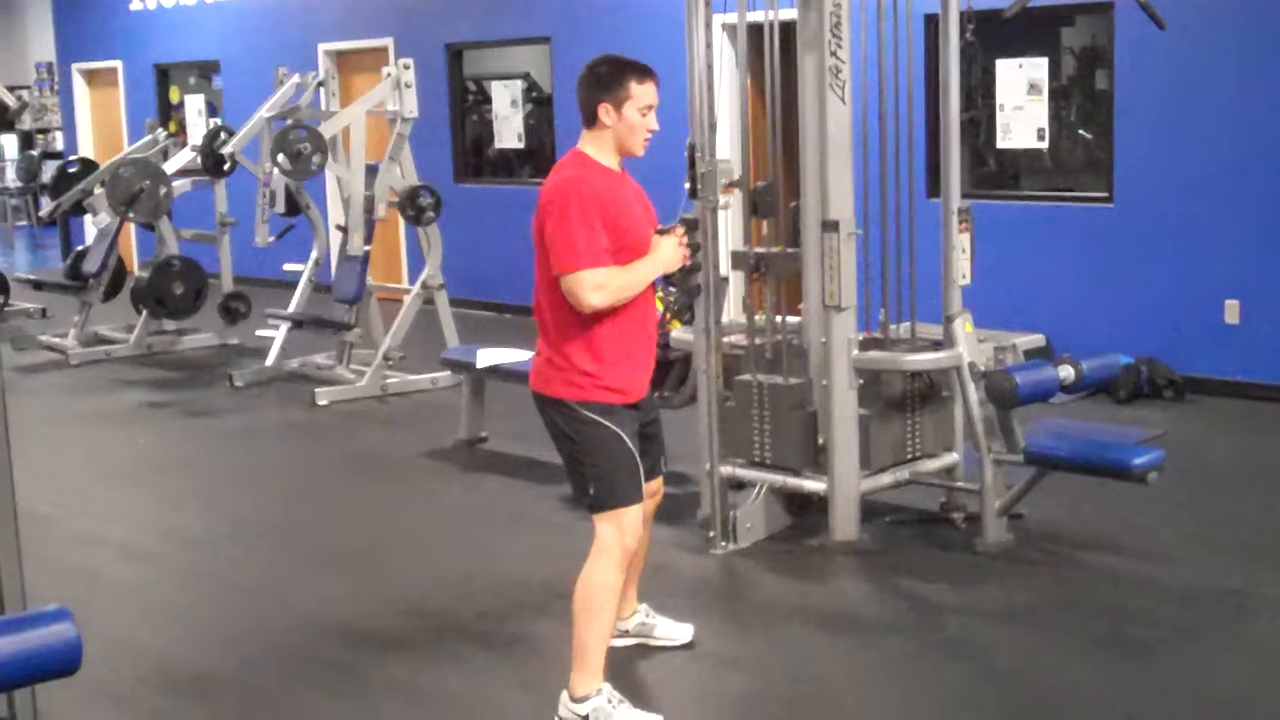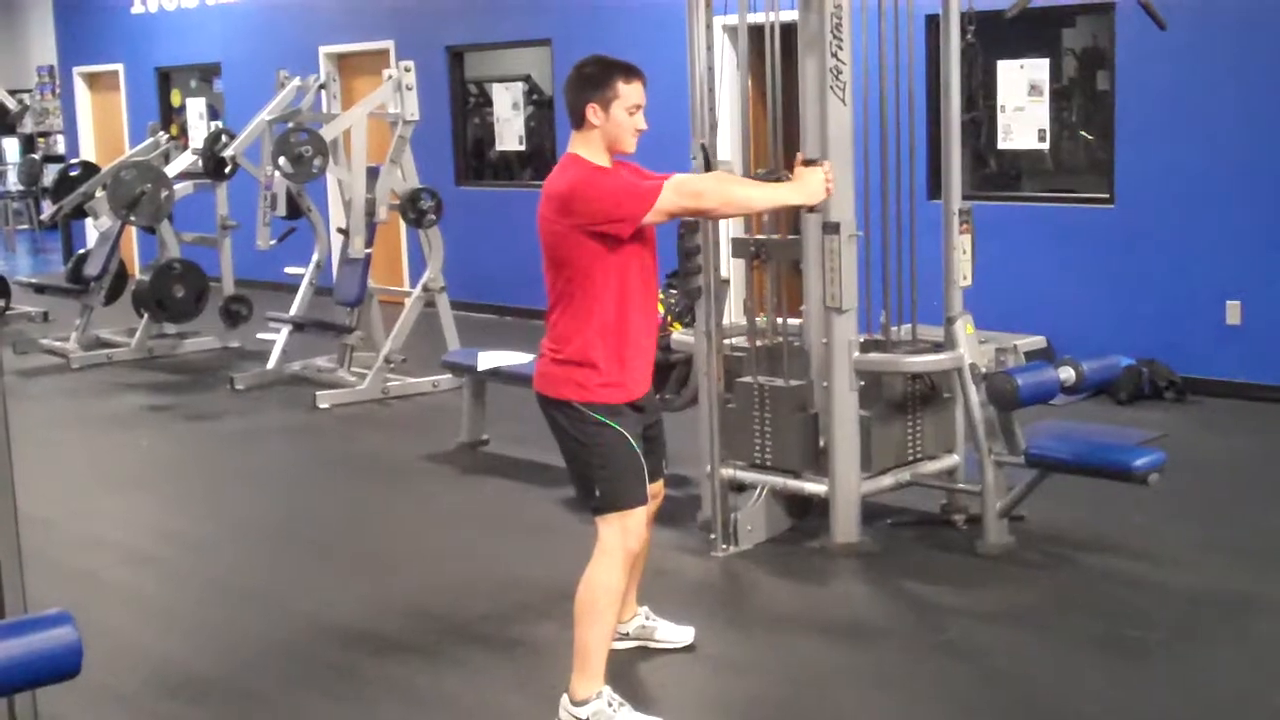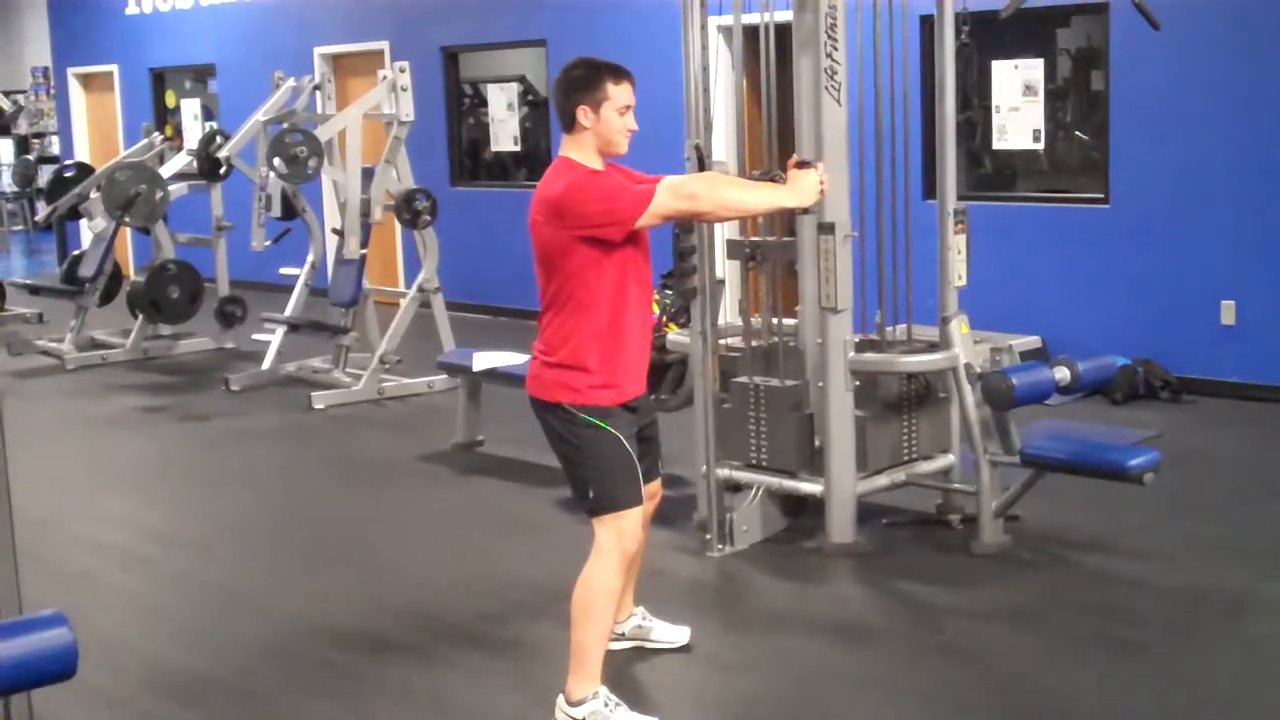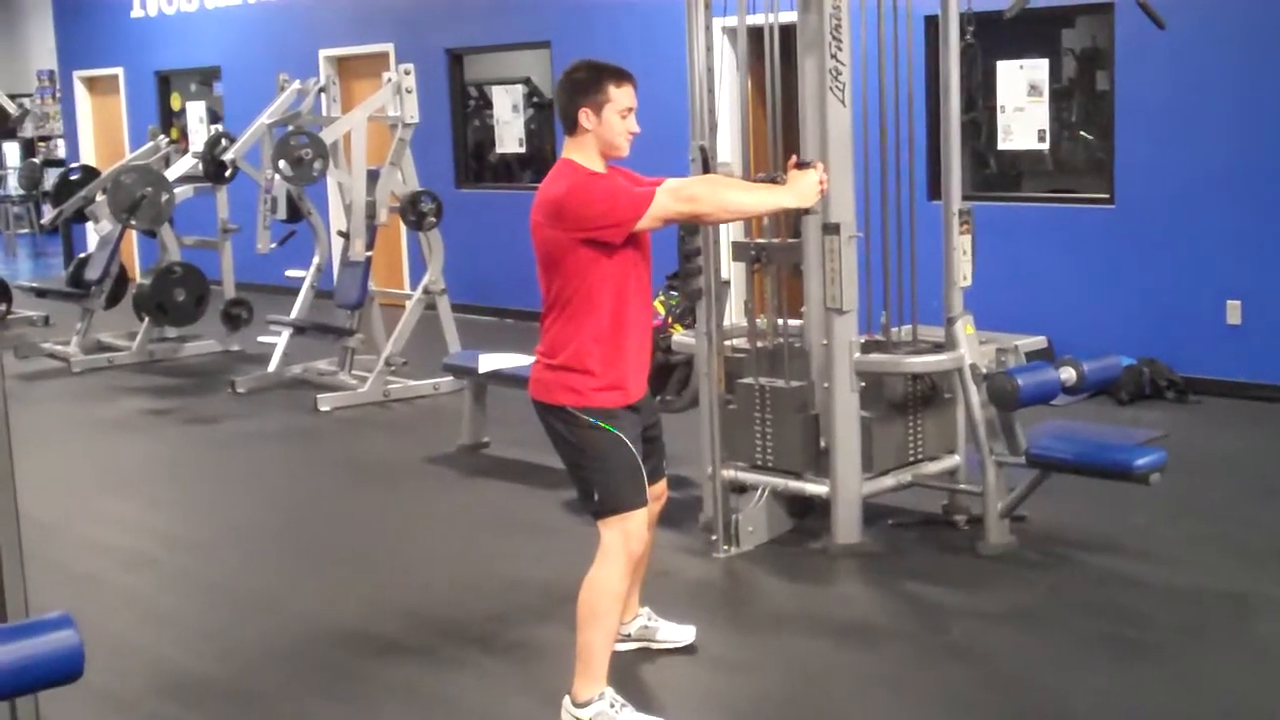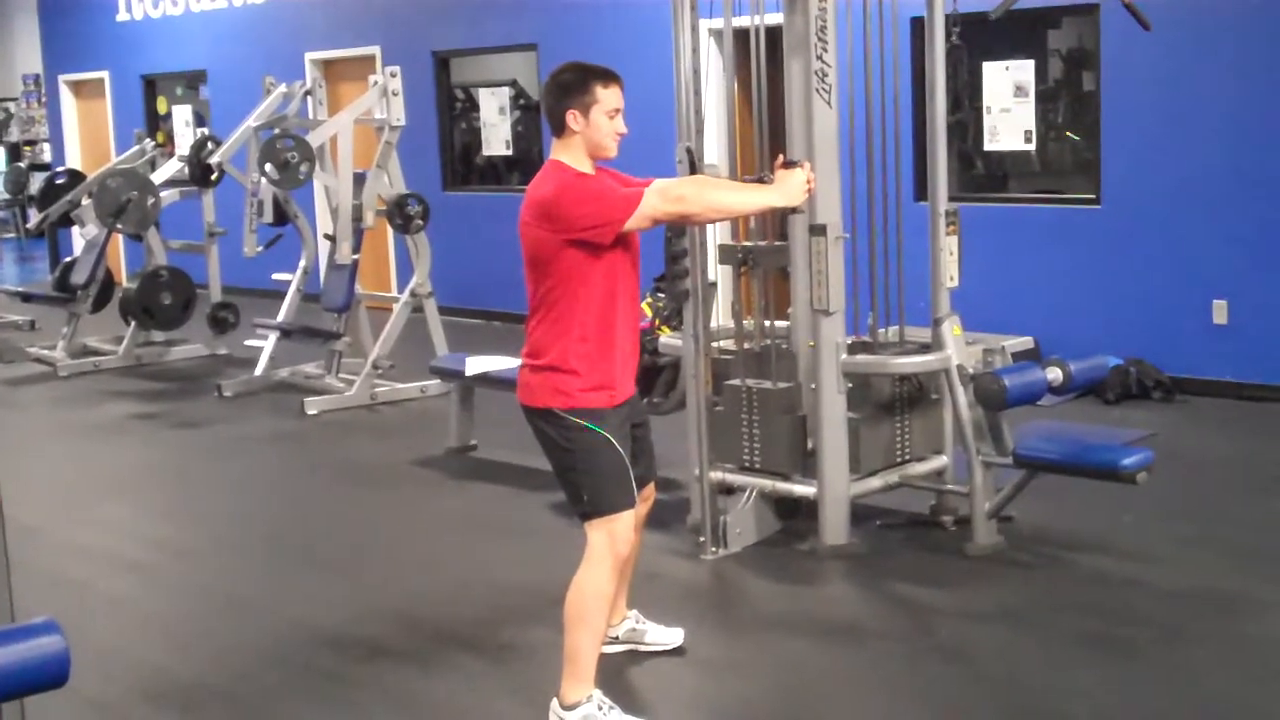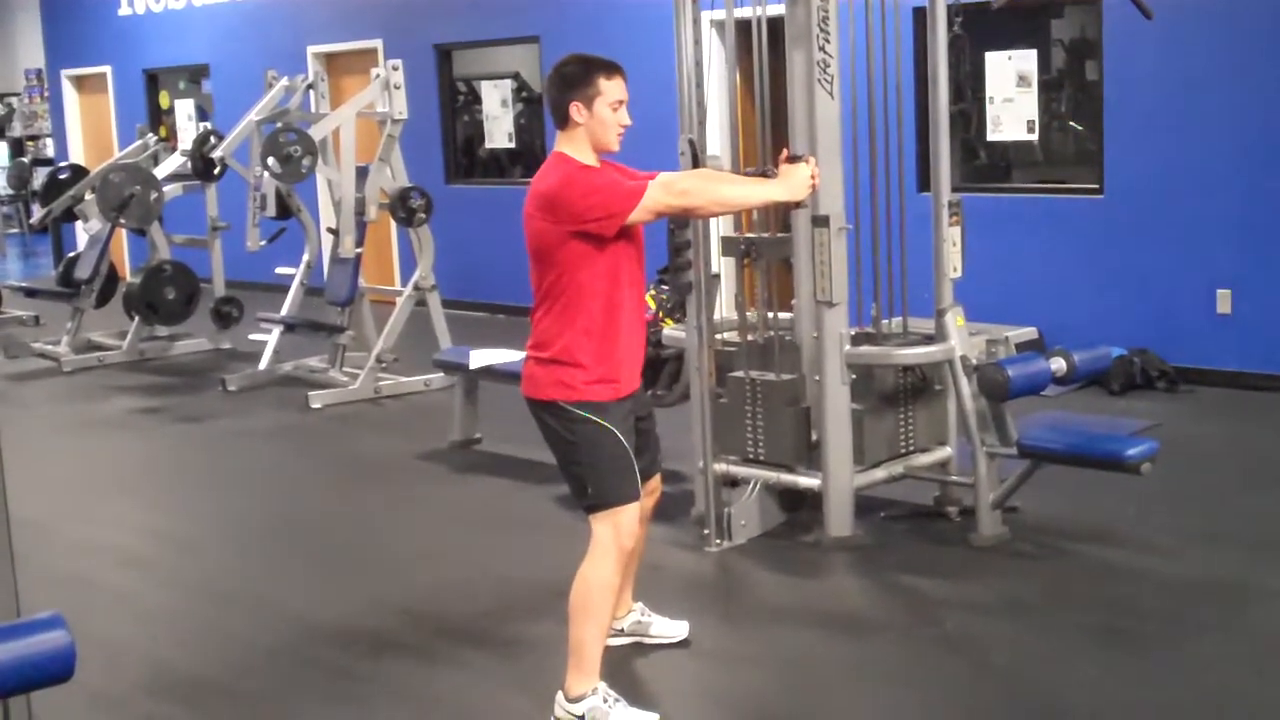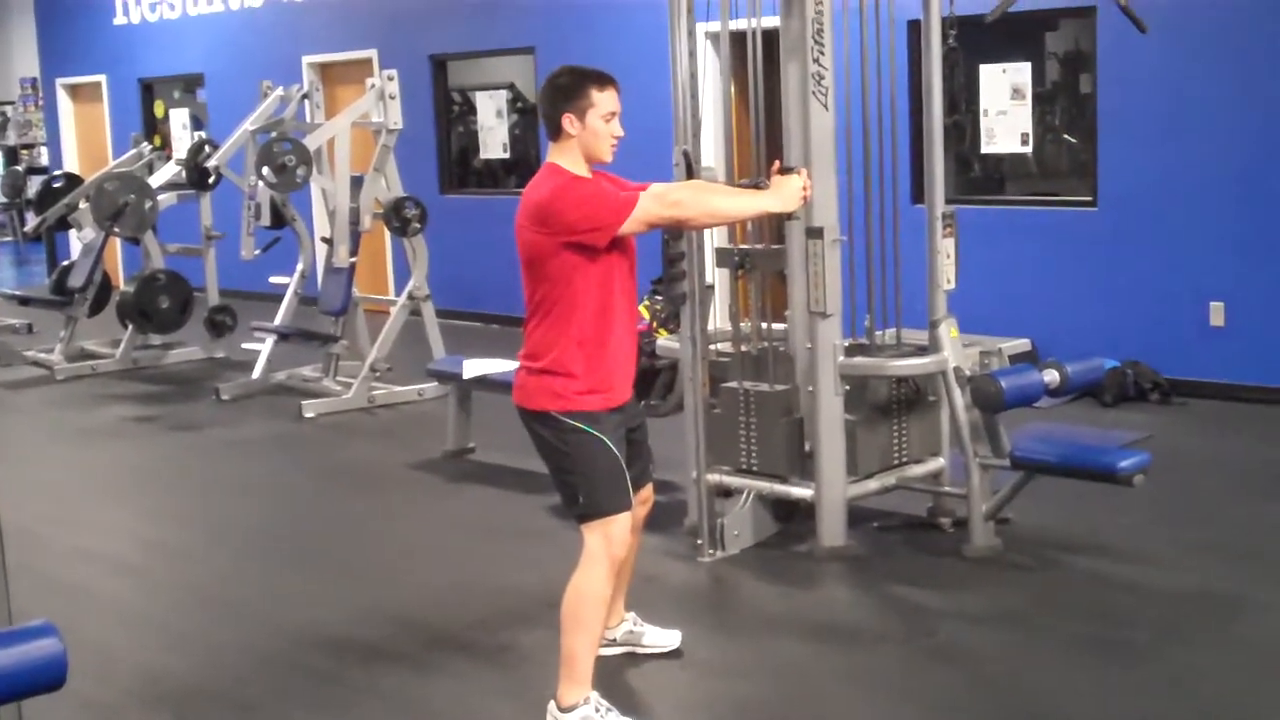
dt=0.7s
person 1, frame 1
left shoulder: (617, 182)
right shoulder: (574, 187)
right elbow: (590, 293)
left wrist: (666, 253)
right wrist: (660, 260)
left hip: (624, 379)
right hip: (586, 389)
left knee: (646, 495)
right knee: (619, 528)
left ankle: (625, 616)
person 1, frame 2
left shoulder: (616, 176)
right shoulder: (581, 186)
left elbow: (700, 186)
right elbow: (698, 198)
left wrist: (789, 186)
right wrist: (796, 193)
left hip: (624, 379)
right hip: (587, 387)
left knee: (646, 497)
right knee: (622, 530)
left ankle: (624, 619)
person 1, frame 3
left shoulder: (609, 179)
right shoulder: (573, 190)
left elbow: (692, 187)
right elbow: (690, 202)
left wrist: (782, 186)
right wrist: (790, 196)
left hip: (619, 382)
right hip: (580, 392)
left knee: (645, 496)
right knee: (619, 532)
left ankle: (622, 620)
person 1, frame 4
left shoulder: (610, 181)
right shoulder: (574, 192)
left elbow: (693, 190)
right elbow: (690, 204)
left wrist: (782, 187)
right wrist: (790, 196)
left hip: (620, 383)
right hip: (583, 392)
left knee: (652, 495)
right knee: (625, 532)
left ankle: (628, 620)
person 1, frame 5
left shoulder: (600, 183)
right shoulder: (562, 193)
left elbow: (680, 189)
right elbow: (677, 205)
left wrist: (770, 187)
right wrist: (777, 196)
left hip: (609, 384)
right hip: (571, 394)
left knee: (639, 499)
right knee: (611, 534)
left ankle: (616, 622)
person 1, frame 6
left shoulder: (602, 175)
right shoulder: (566, 185)
left elbow: (683, 183)
right elbow: (681, 199)
left wrist: (773, 181)
right wrist: (781, 190)
left hip: (613, 377)
right hip: (576, 386)
left knee: (645, 491)
right knee: (616, 526)
left ankle: (620, 614)
person 1, frame 7
left shoulder: (597, 186)
right shoulder: (558, 197)
left elbow: (677, 193)
right elbow: (673, 209)
left wrist: (765, 193)
right wrist: (773, 201)
left hip: (606, 388)
right hip: (568, 397)
left knee: (637, 501)
right knee: (608, 536)
left ankle: (614, 624)
